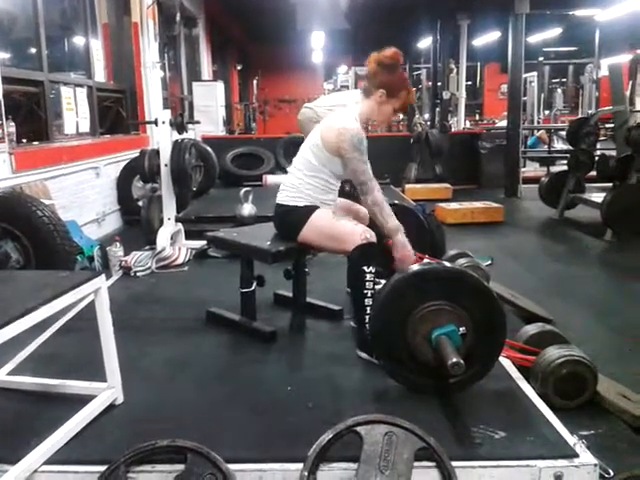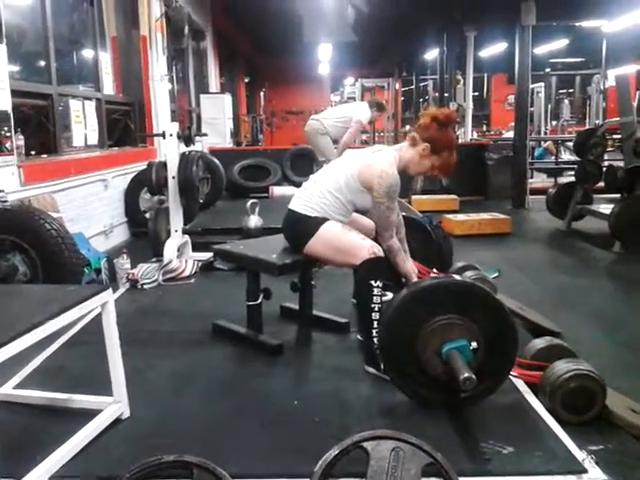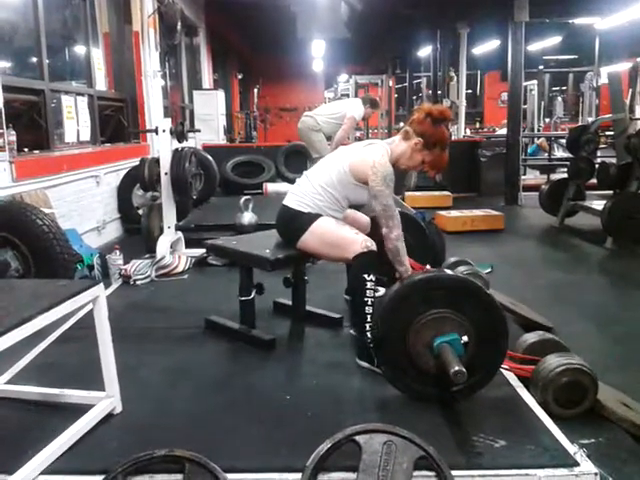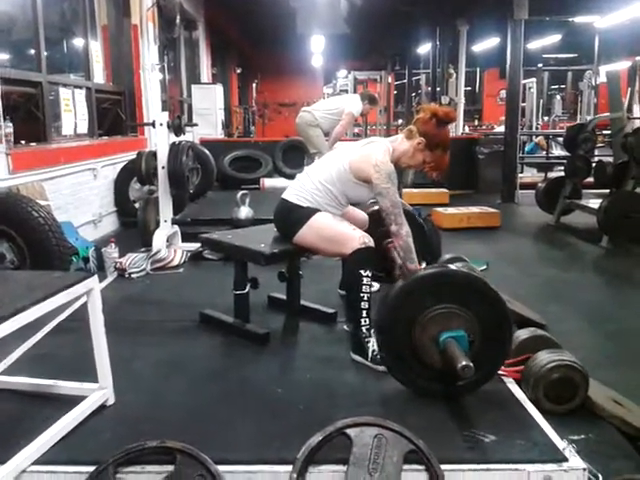
dt=0.7s
person 1, frame 1
left shoulder: (348, 118)
right shoulder: (349, 130)
left elbow: (367, 186)
right elbow: (368, 192)
left wrist: (392, 227)
right wrist: (398, 239)
left hip: (313, 202)
right hip: (295, 210)
left knee: (373, 221)
right knee: (364, 241)
left ankle: (371, 297)
right ankle: (368, 341)
person 1, frame 2
left shoulder: (386, 155)
right shoulder: (386, 172)
left elbow: (394, 220)
right elbow: (389, 238)
left wrist: (409, 262)
right wrist: (411, 279)
left hip: (316, 213)
right hip: (303, 221)
left knee: (375, 233)
right knee: (371, 254)
left ankle: (370, 305)
right ankle: (375, 355)
person 1, frame 3
left shoulder: (378, 149)
right shoulder: (380, 164)
left elbow: (389, 218)
right elbow: (391, 229)
left wrist: (403, 263)
right wrist: (407, 279)
left hip: (309, 208)
right hip: (297, 217)
left knee: (368, 227)
right knee: (364, 249)
left ankle: (357, 292)
right ankle: (368, 349)
person 1, frame 4
left shoulder: (380, 147)
right shoulder: (380, 163)
left elbow: (389, 217)
right elbow: (398, 225)
left wrist: (397, 252)
left hip: (306, 204)
right hip: (295, 211)
left knee: (365, 223)
right knee: (361, 245)
left ankle: (352, 285)
right ankle: (362, 343)
